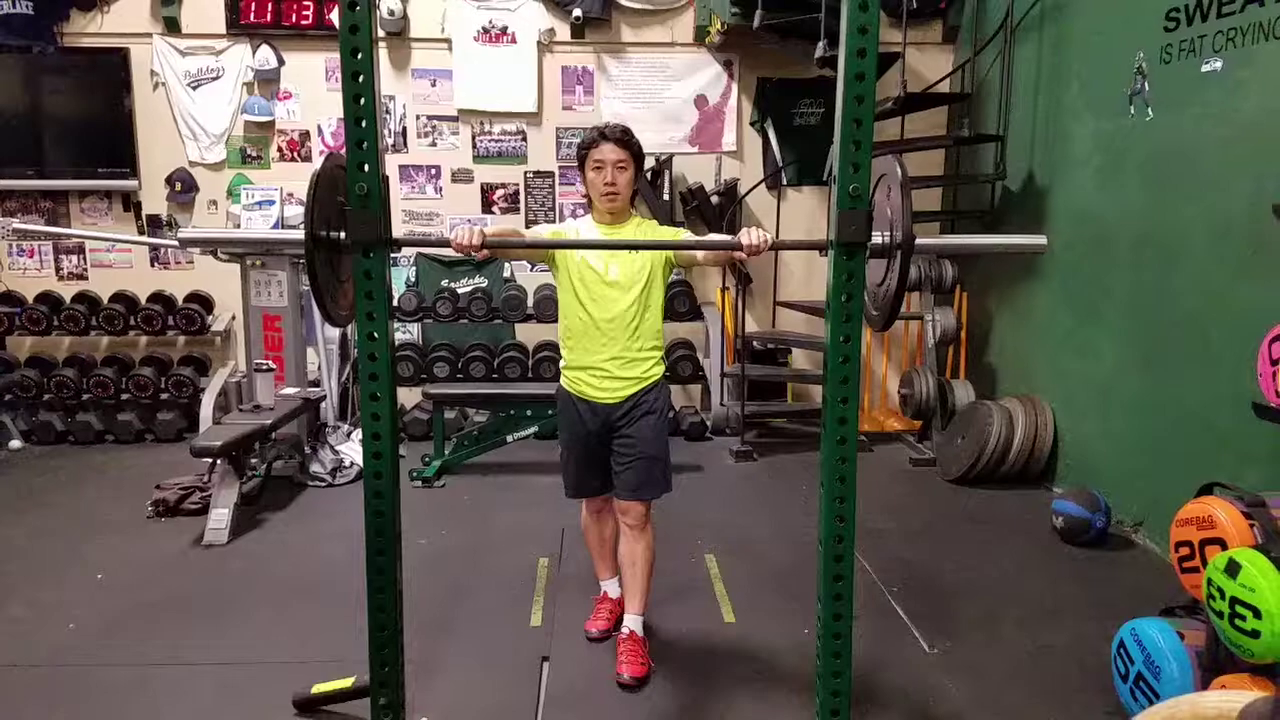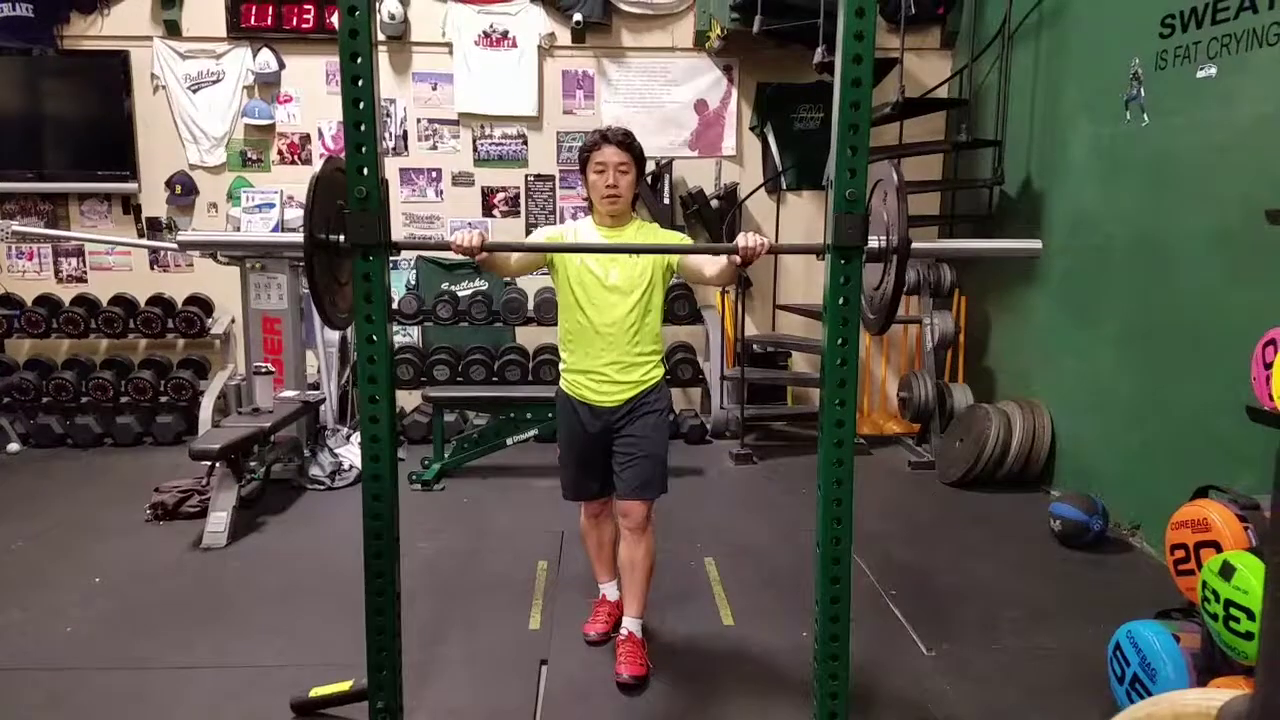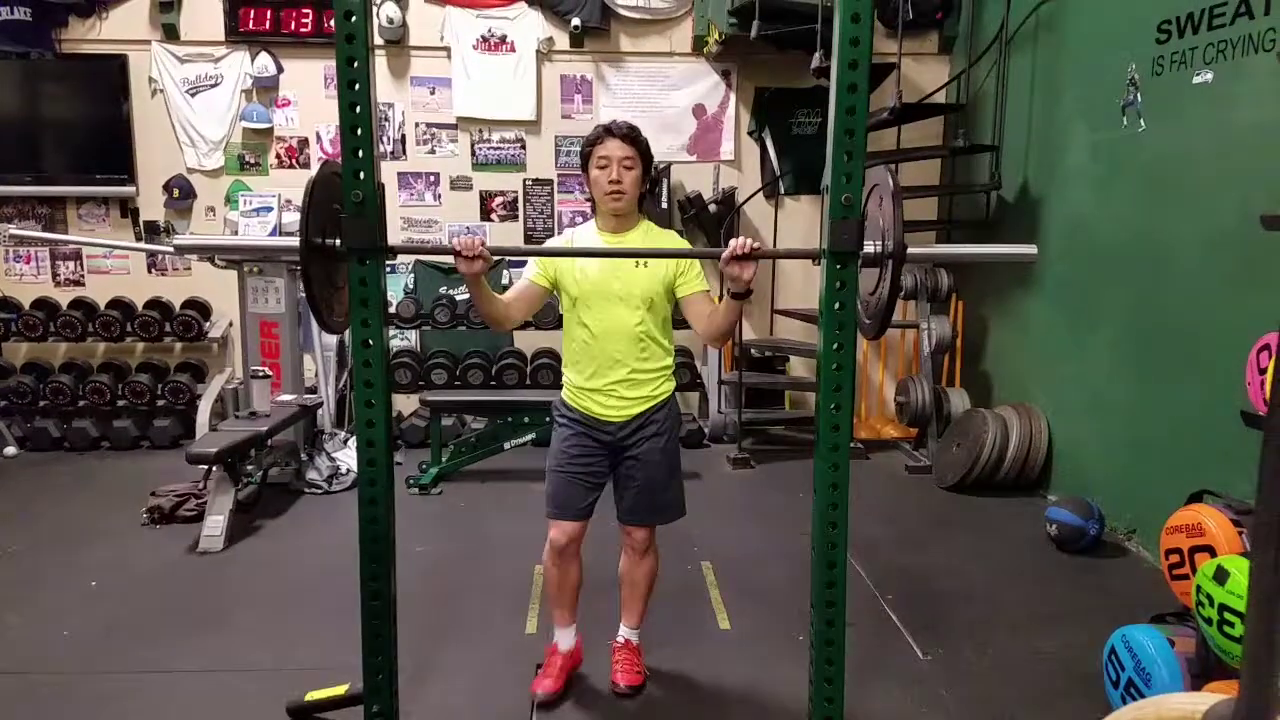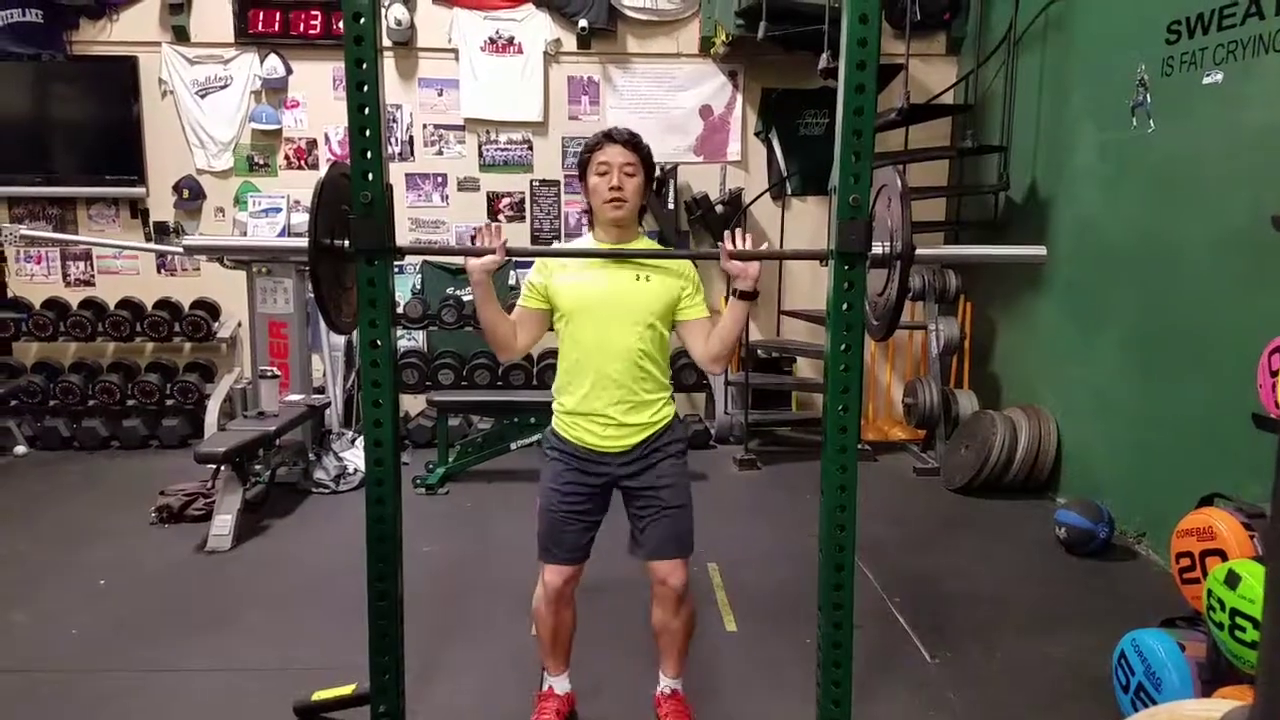
dt=0.5s
person 1, frame 1
left shoulder: (658, 236)
right shoulder: (563, 235)
left elbow: (707, 251)
right elbow: (515, 240)
left wrist: (741, 244)
right wrist: (480, 237)
left hip: (641, 394)
right hip: (580, 394)
left knee: (634, 512)
right knee: (595, 503)
left ankle: (633, 627)
right ankle: (610, 592)
person 1, frame 2
left shoulder: (660, 240)
right shoulder: (560, 237)
left elbow: (714, 273)
right elbow: (507, 264)
left wrist: (741, 258)
right wrist: (479, 253)
left hip: (641, 398)
right hip: (579, 398)
left knee: (635, 514)
right knee: (594, 508)
left ankle: (633, 630)
right ankle: (608, 596)
person 1, frame 3
left shoulder: (671, 249)
right shoulder: (562, 249)
left elbow: (713, 333)
right elbow: (506, 317)
left wrist: (738, 288)
right wrist: (475, 279)
left hip: (650, 416)
right hip: (579, 414)
left knee: (639, 538)
right knee: (561, 537)
left ankle: (628, 639)
right ankle: (564, 644)
person 1, frame 4
left shoulder: (675, 268)
right shoulder: (554, 265)
left elbow: (714, 358)
right elbow: (508, 347)
left wrist: (743, 291)
right wrist: (481, 283)
left hip: (654, 444)
right hip: (574, 445)
left knee: (673, 580)
right knee: (555, 582)
